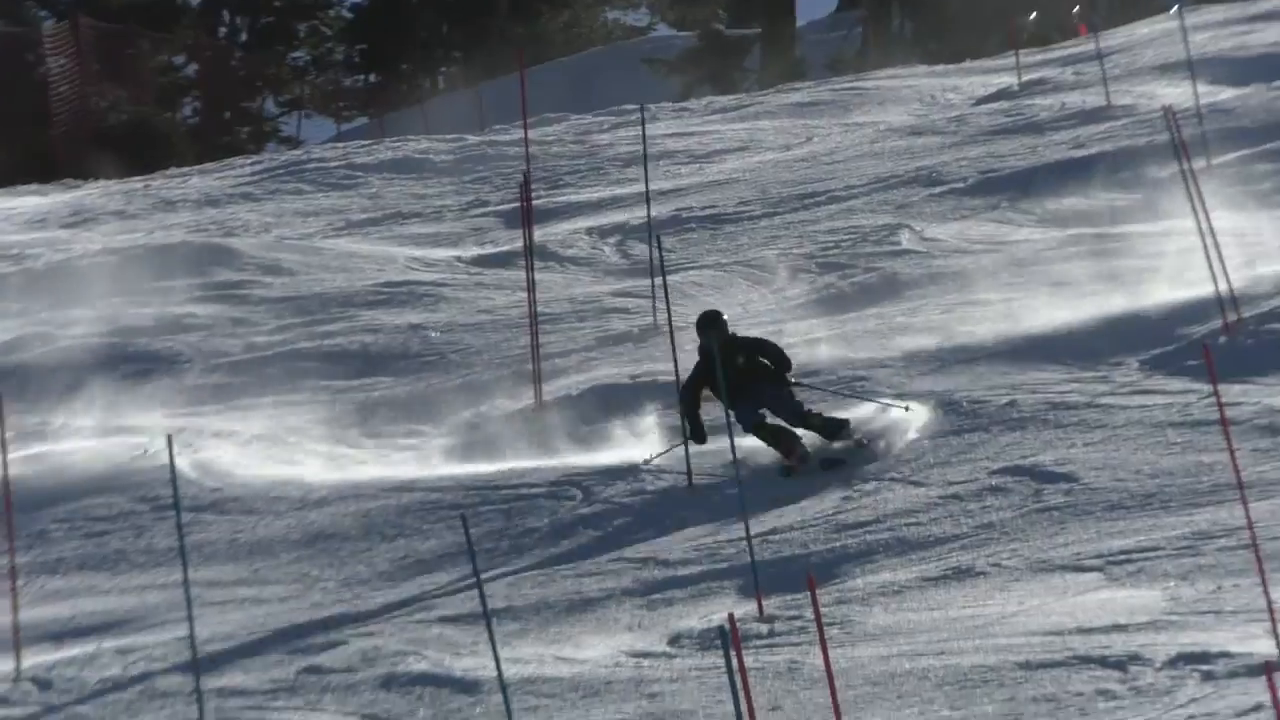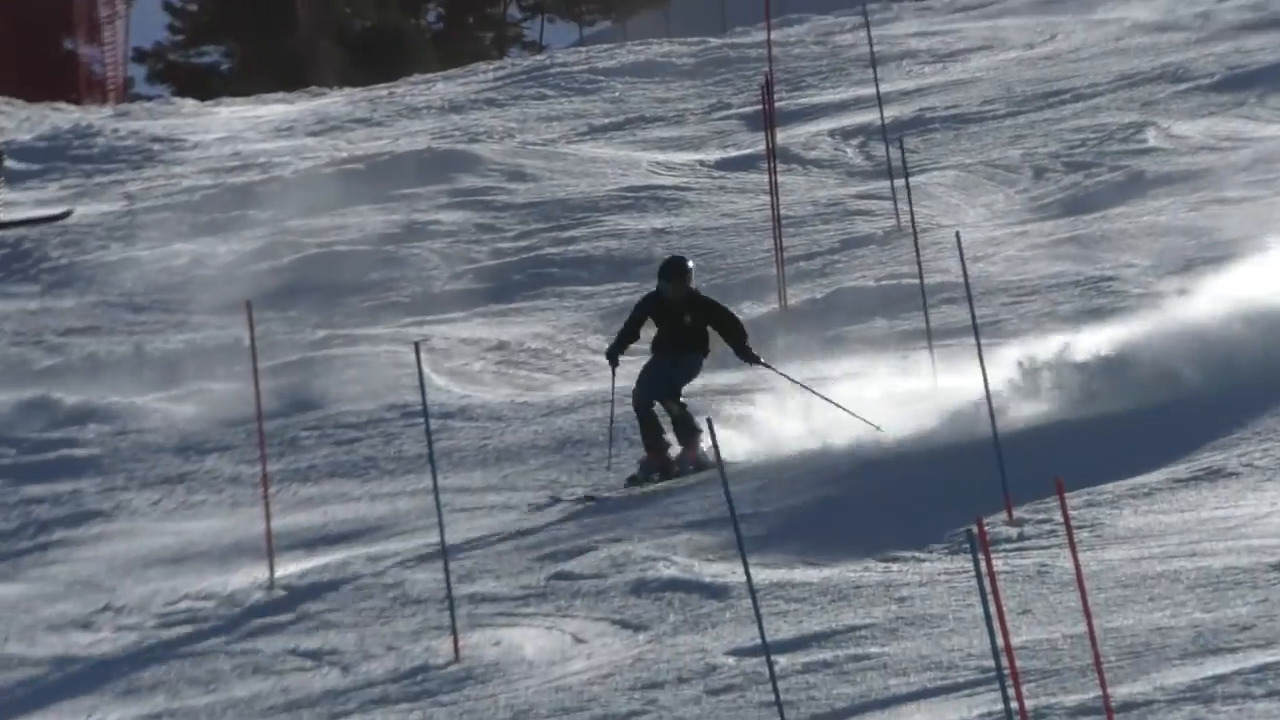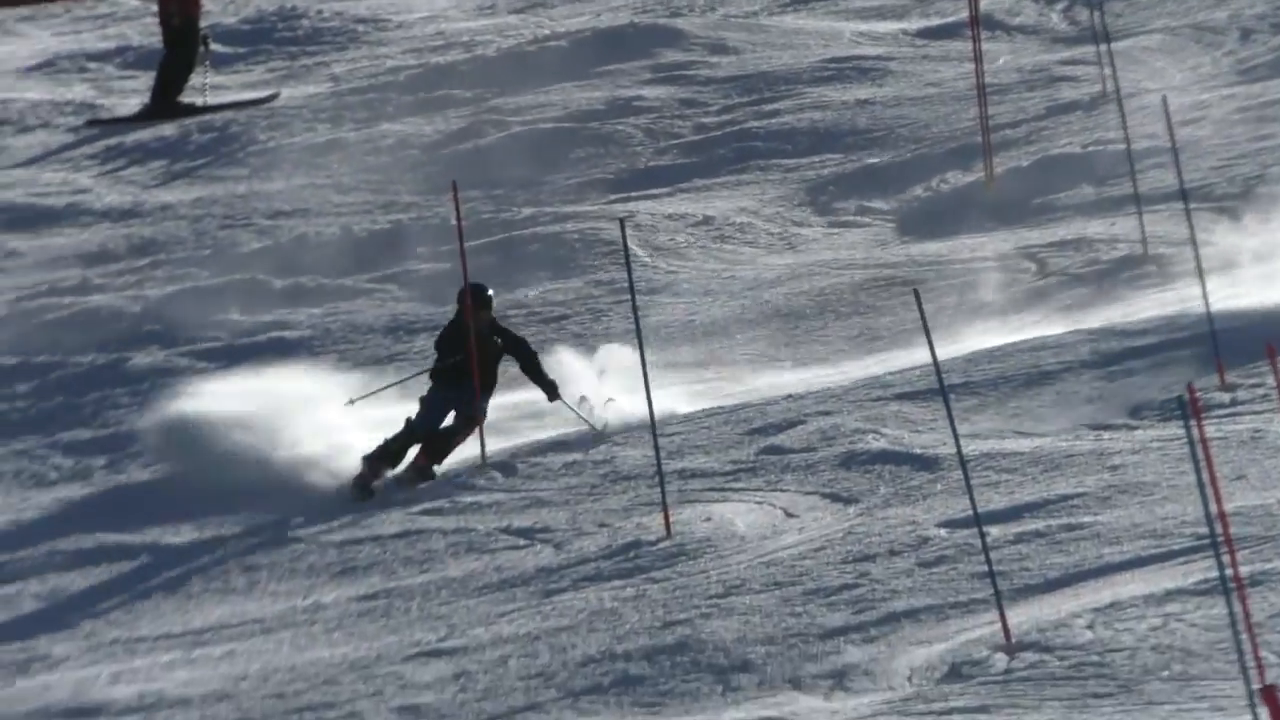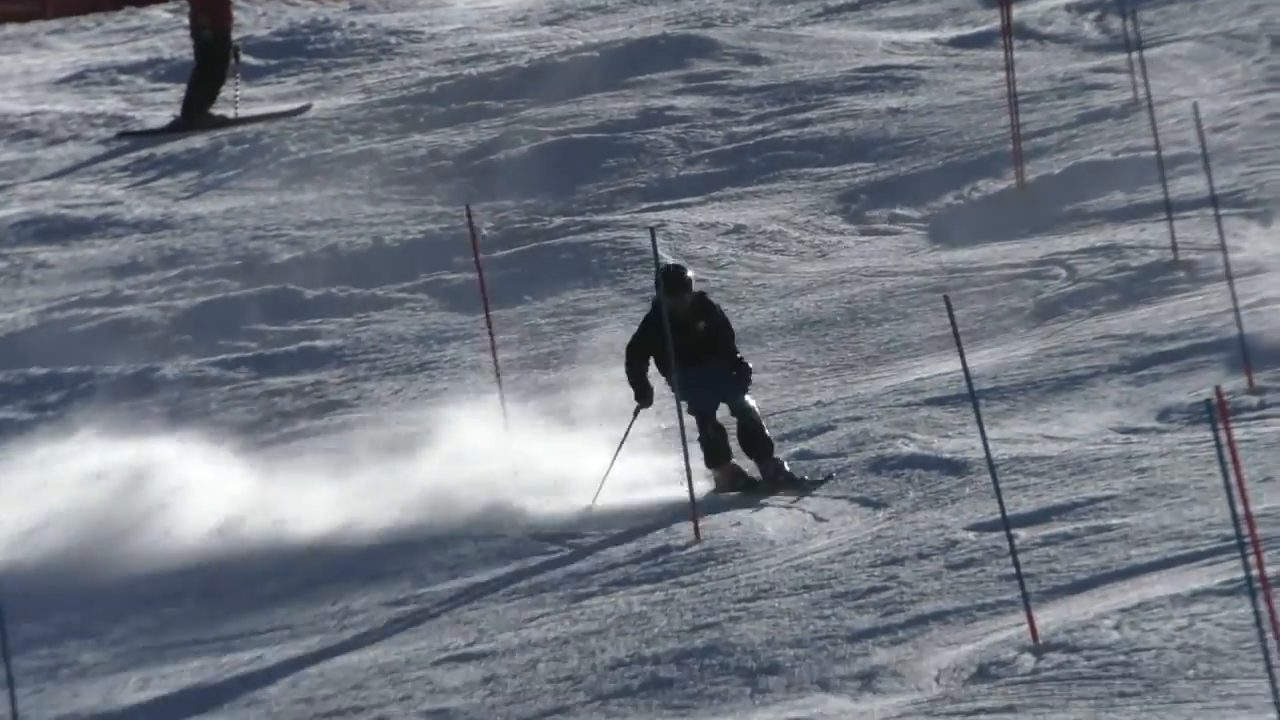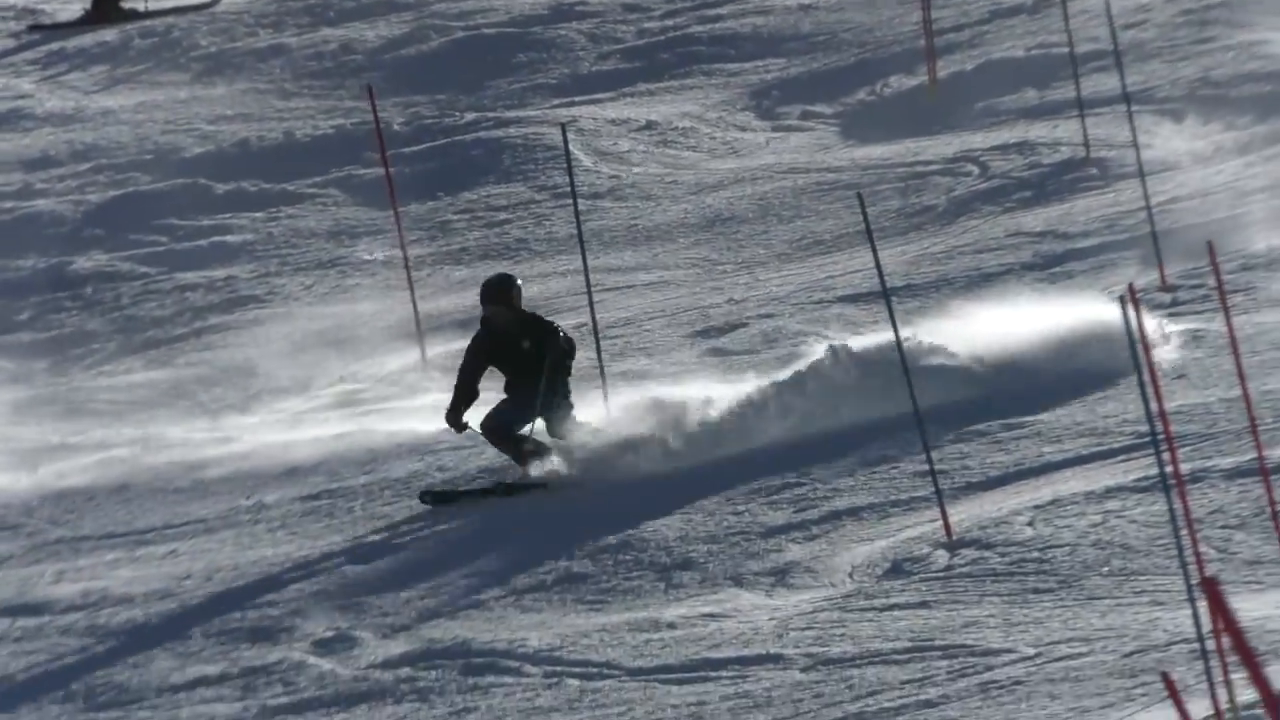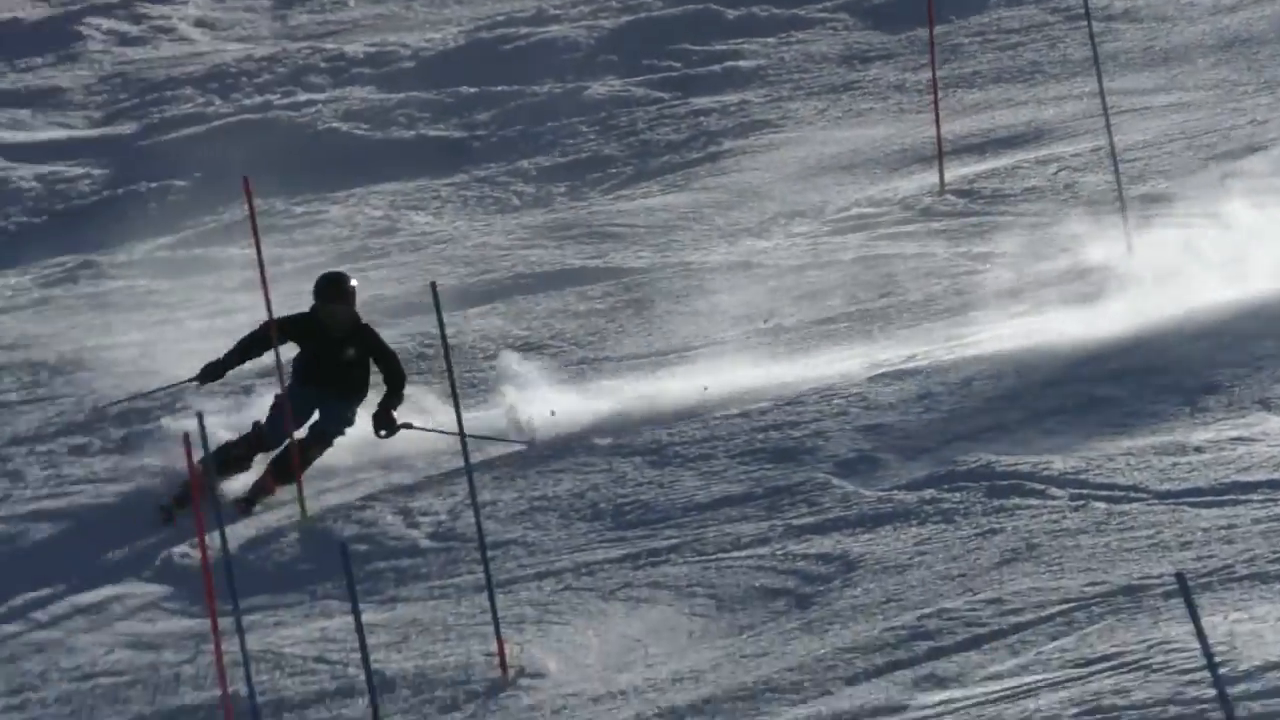
dt=0.7s
person 1, frame 1
left shoulder: (740, 345)
right shoulder: (704, 367)
left elbow: (771, 351)
right elbow: (689, 393)
left wrist: (782, 374)
right wrist: (696, 427)
left hip: (764, 386)
right hip: (741, 401)
left knee: (797, 416)
right knee: (753, 424)
left ankle: (840, 429)
right ankle: (795, 451)
person 1, frame 2
left shoulder: (699, 304)
right shoulder: (653, 302)
left elbow: (729, 324)
right elbow: (633, 325)
left wrist: (744, 350)
right wrist: (617, 347)
left hip: (689, 358)
right hip: (663, 356)
left knee: (666, 393)
right knee: (641, 398)
left ankle: (691, 449)
right ankle: (656, 456)
person 1, frame 3
left shoulder: (497, 333)
right shoulder: (456, 330)
left elbow: (525, 355)
right elbow: (443, 348)
left wrist: (545, 382)
left hip: (476, 392)
right hip: (446, 387)
left knee: (470, 418)
right knee: (420, 429)
left ankle: (422, 463)
right ankle: (372, 468)
person 1, frame 4
left shoulder: (701, 305)
right shoulder: (653, 325)
left elbow: (722, 330)
right elbow: (635, 356)
left wrist: (736, 360)
right wrist: (641, 387)
left hip: (713, 365)
right hip: (684, 375)
left knee: (742, 406)
right knee: (706, 415)
left ankle: (773, 467)
right ankle: (726, 471)
person 1, frame 5
left shoulder: (534, 326)
right shoulder: (486, 339)
left elbow: (564, 347)
right elbow: (468, 377)
left wrist: (561, 364)
right wrist: (456, 410)
left hip: (550, 383)
right hip: (522, 392)
left knee: (559, 424)
right knee: (491, 428)
right ankle: (540, 459)
person 1, frame 6
left shoulder: (364, 337)
right shoulder: (306, 325)
left elbow: (395, 371)
right elbow: (263, 336)
left wrist: (387, 409)
right wrist: (223, 364)
left hip: (342, 399)
right hip: (306, 387)
left knee: (322, 436)
right knee: (268, 436)
left ankle: (265, 484)
right ankle: (210, 470)
